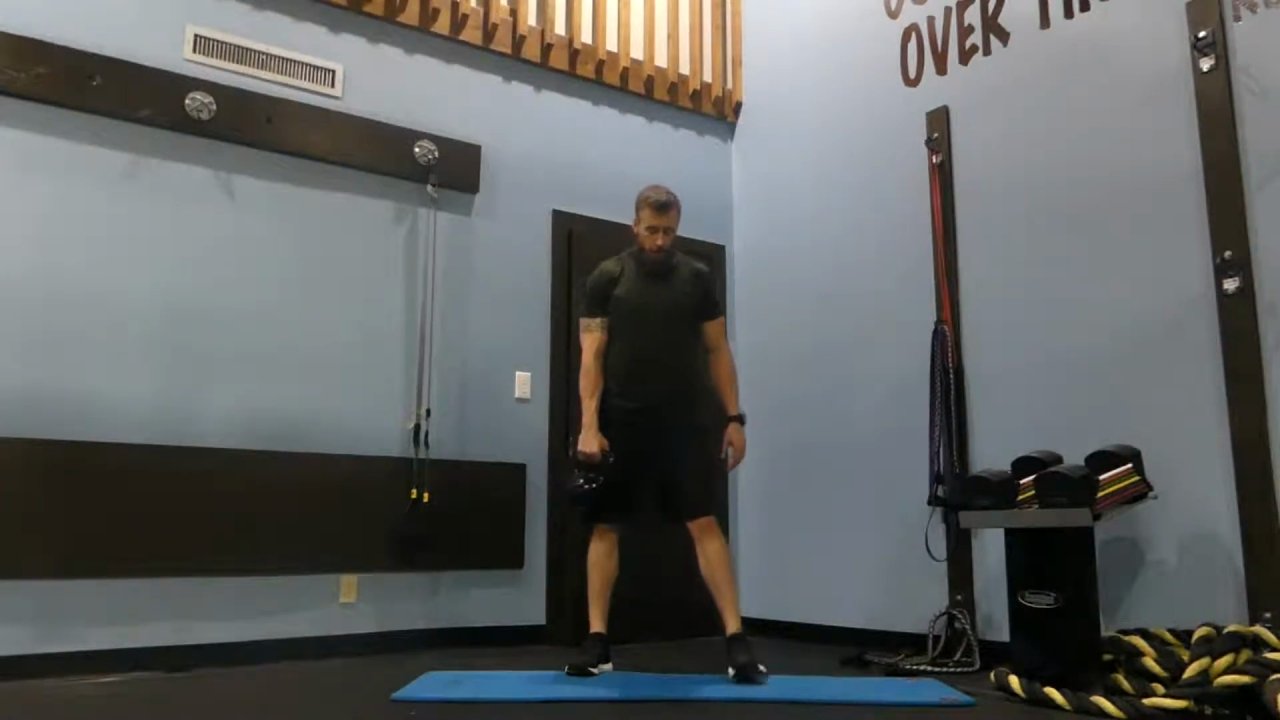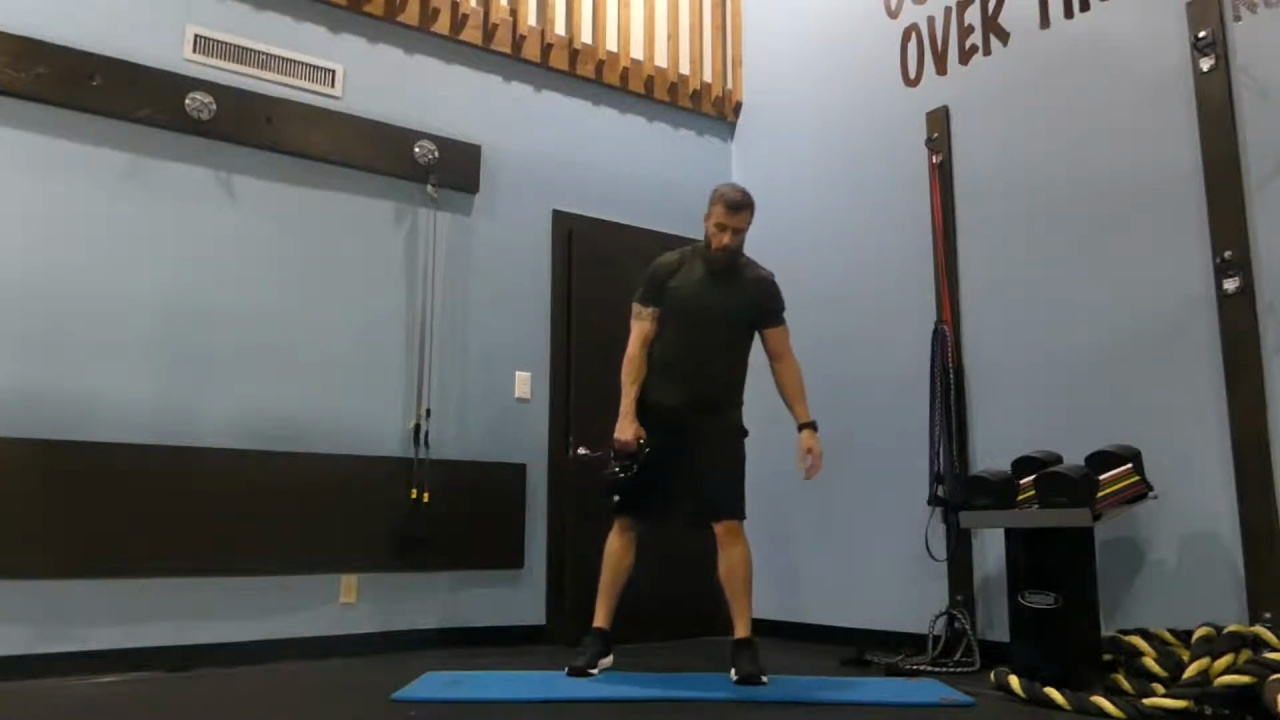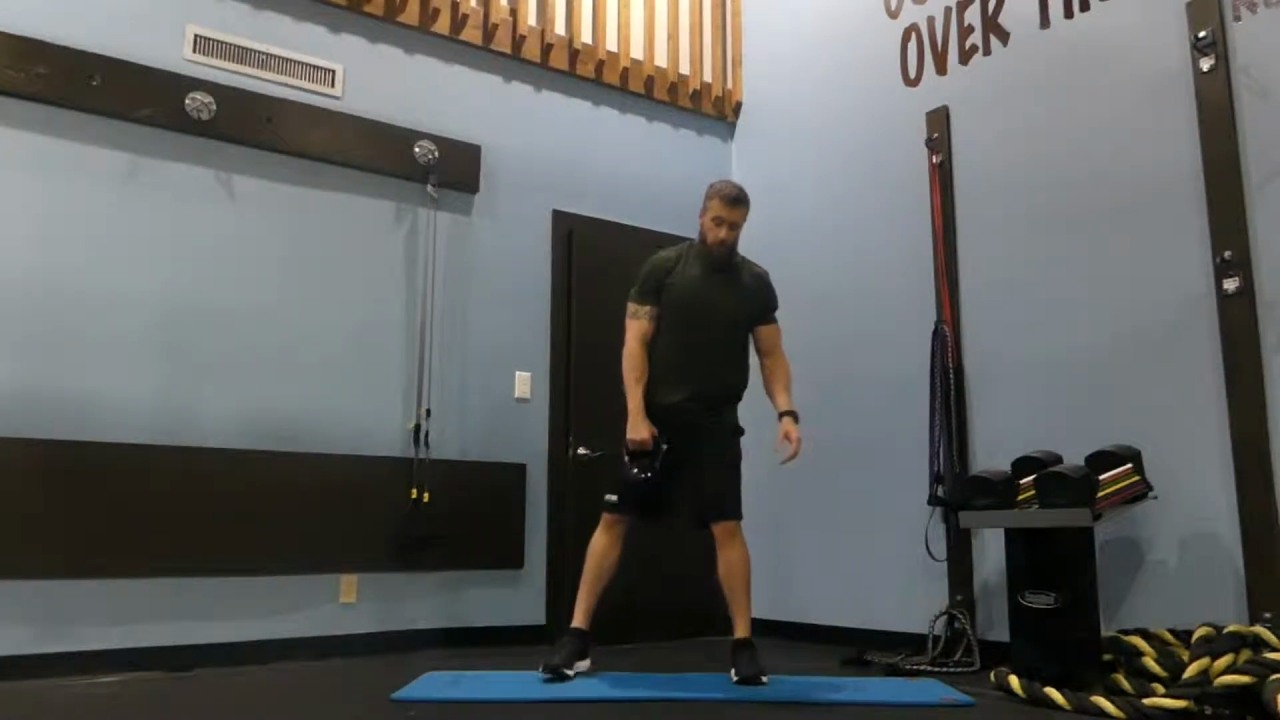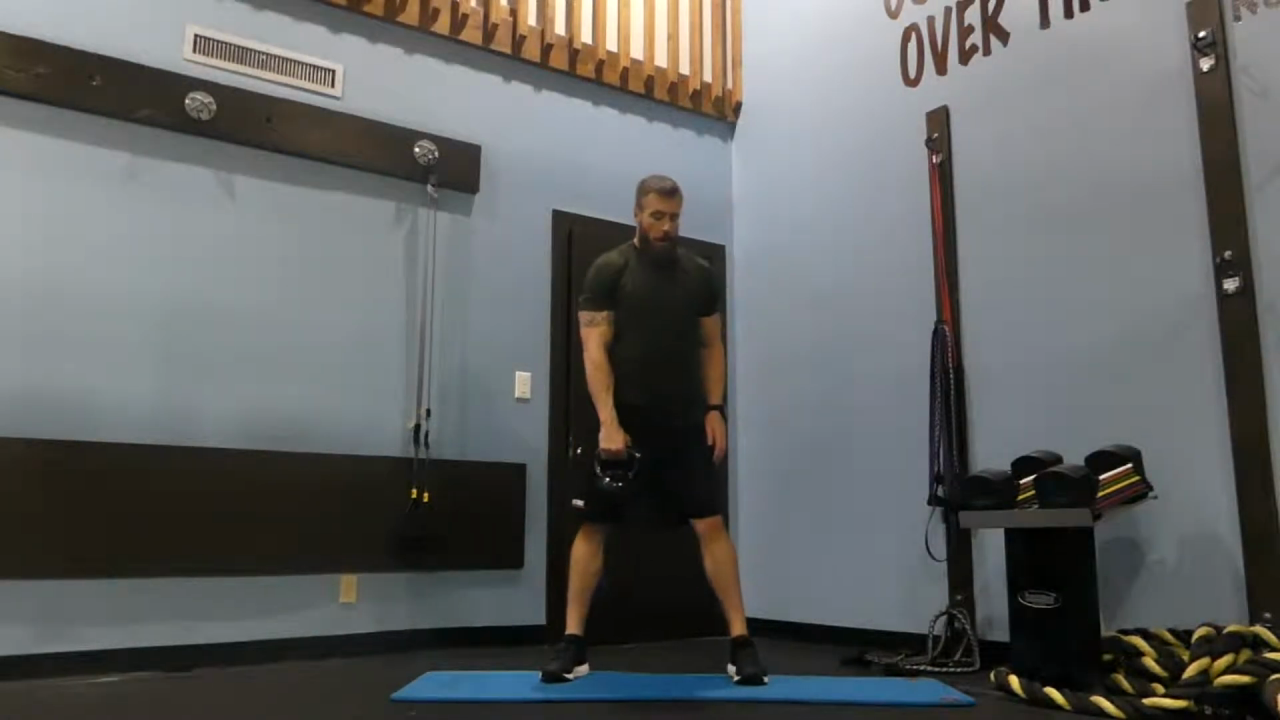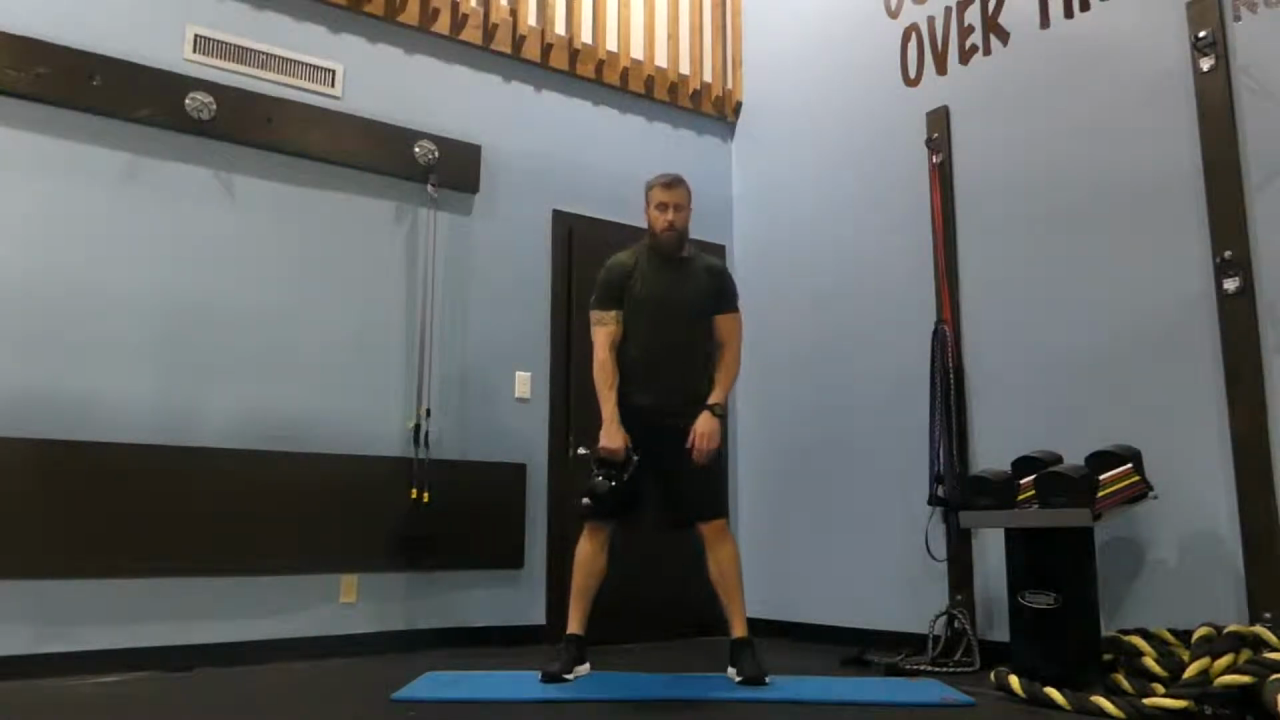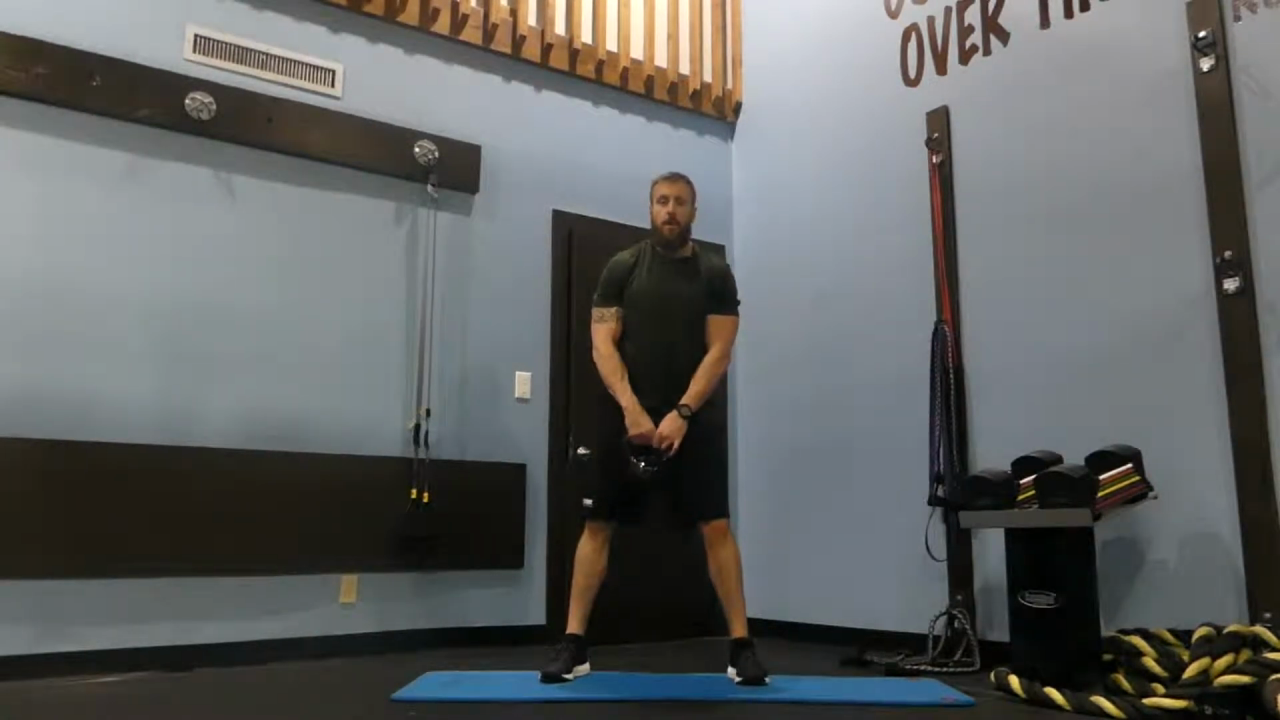
dt=0.4s
person 1, frame 1
left shoulder: (697, 278)
right shoulder: (606, 278)
left elbow: (718, 351)
right elbow: (592, 357)
left wrist: (734, 418)
right wrist: (589, 426)
left hip: (684, 421)
right hip: (621, 422)
left knee: (703, 524)
right knee: (604, 527)
left ankle: (737, 641)
right ankle: (597, 641)
person 1, frame 2
left shoulder: (759, 285)
right shoulder: (667, 269)
left elbow: (782, 358)
right elbow: (639, 344)
left wrist: (806, 424)
right wrist: (627, 414)
left hip: (717, 423)
right hip: (655, 417)
left knee: (729, 528)
right knee: (626, 521)
left ankle: (743, 646)
right ankle: (599, 637)
person 1, frame 3
left shoulder: (755, 283)
right shoulder: (663, 267)
left elbow: (771, 355)
right elbow: (636, 343)
left wrist: (786, 412)
right wrist: (636, 415)
left hip: (714, 424)
right hip: (654, 417)
left knee: (726, 528)
right knee: (614, 519)
left ankle: (743, 646)
right ankle: (577, 638)
person 1, frame 4
left shoulder: (699, 273)
right shoulder: (609, 270)
left elbow: (711, 345)
right elbow: (594, 350)
left wrist: (715, 409)
right wrist: (609, 423)
left hip: (683, 422)
right hip: (623, 421)
left knee: (711, 525)
right knee: (592, 526)
left ankle: (740, 643)
right ankle: (573, 644)
person 1, frame 5
left shoulder: (713, 273)
right shoulder: (620, 270)
left elbow: (729, 347)
right elbow: (604, 348)
left wrist: (713, 411)
right wrist: (611, 421)
left hip: (689, 422)
right hip: (630, 420)
left knee: (714, 527)
right knee: (597, 524)
left ankle: (741, 644)
right ankle: (574, 644)
person 1, frame 6
left shoulder: (716, 274)
right shoulder: (623, 268)
left elbow: (719, 351)
right elbow: (603, 343)
left wrist: (680, 414)
right wrist: (633, 409)
left hip: (693, 419)
right hip: (629, 418)
left knee: (716, 527)
right knee: (598, 525)
left ankle: (741, 645)
right ankle: (573, 643)
